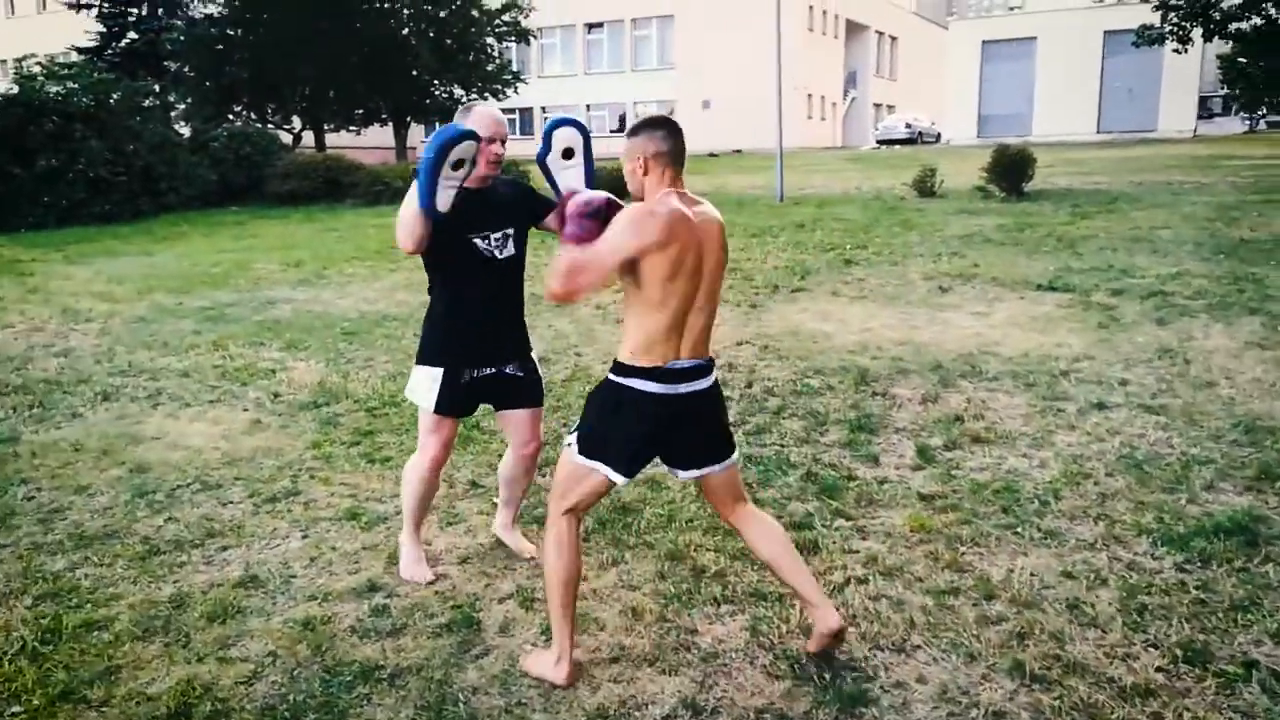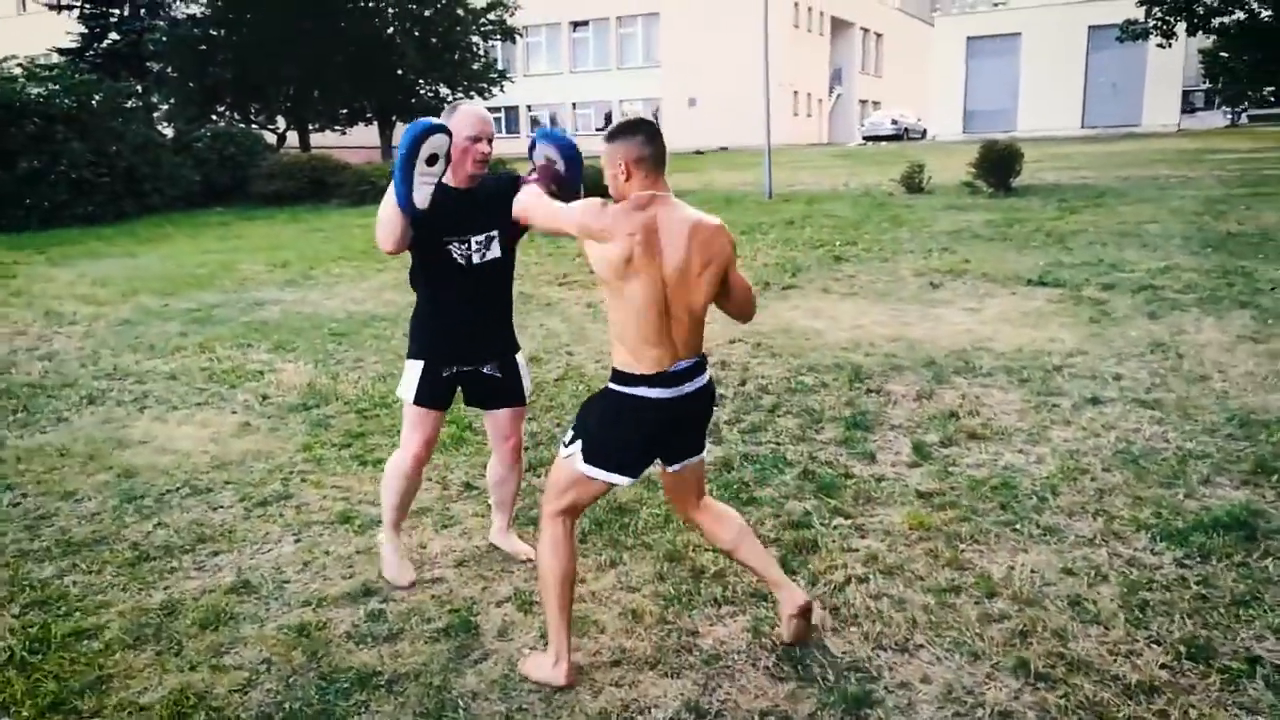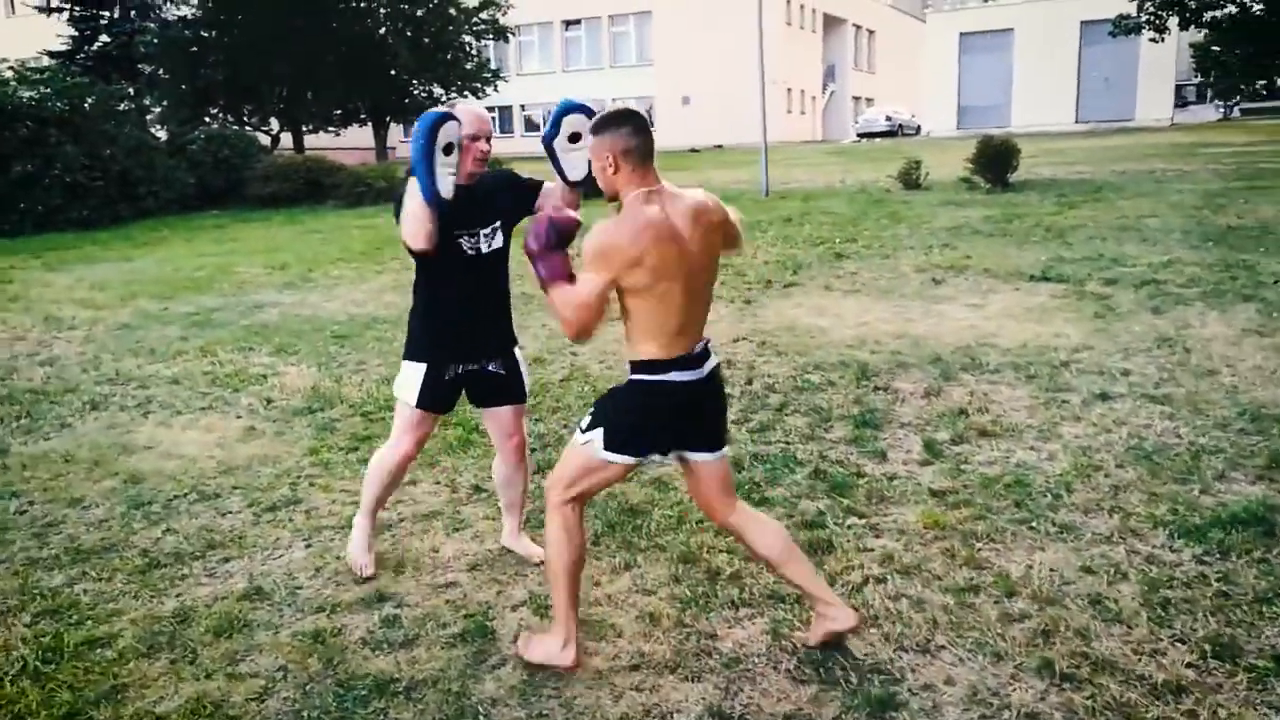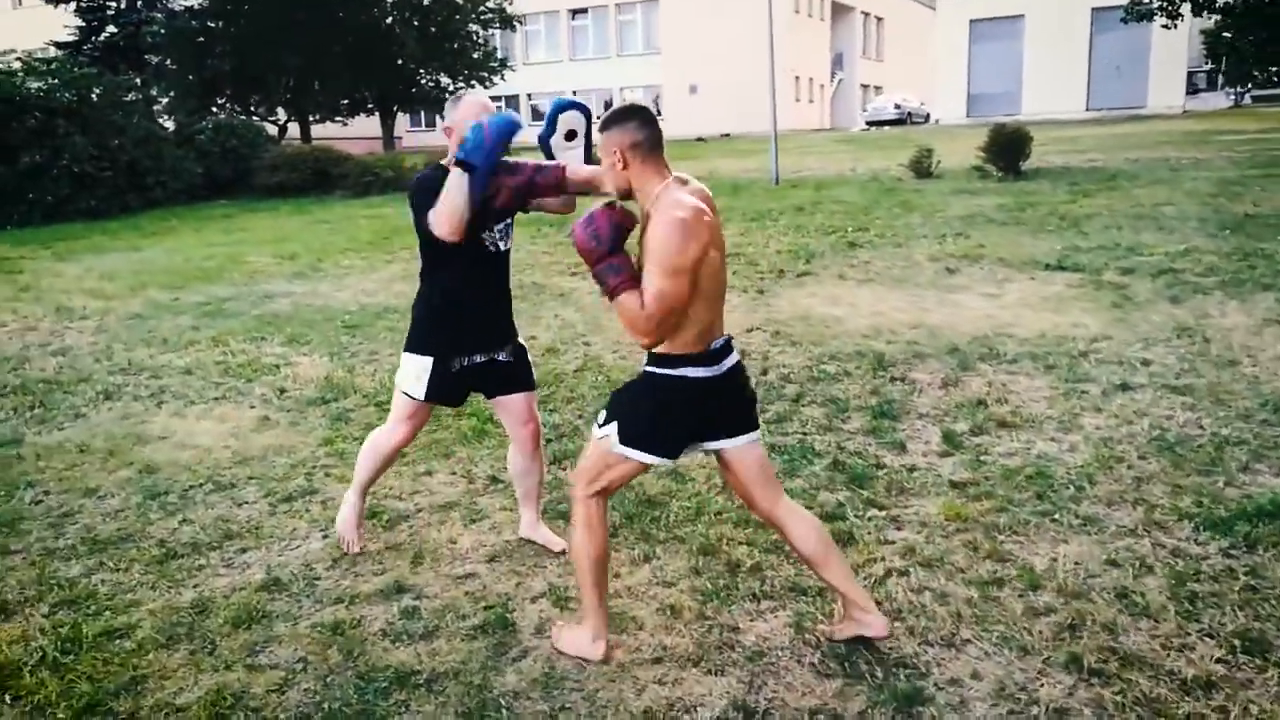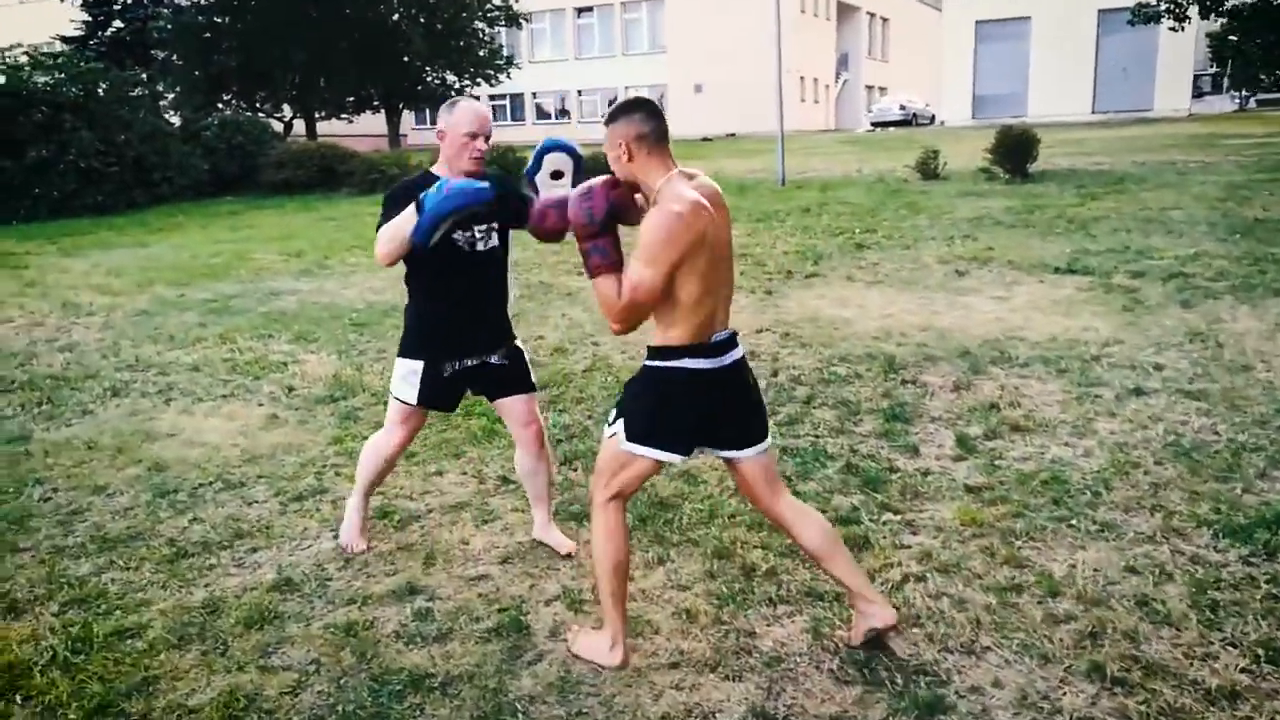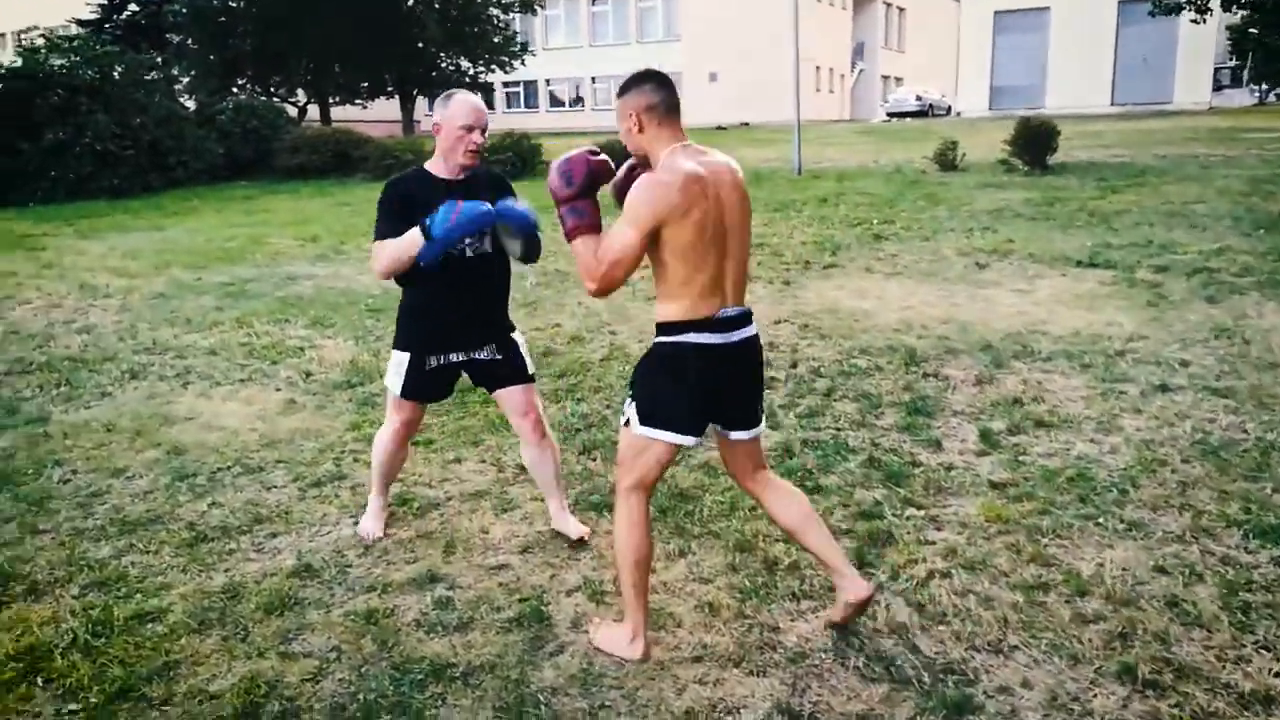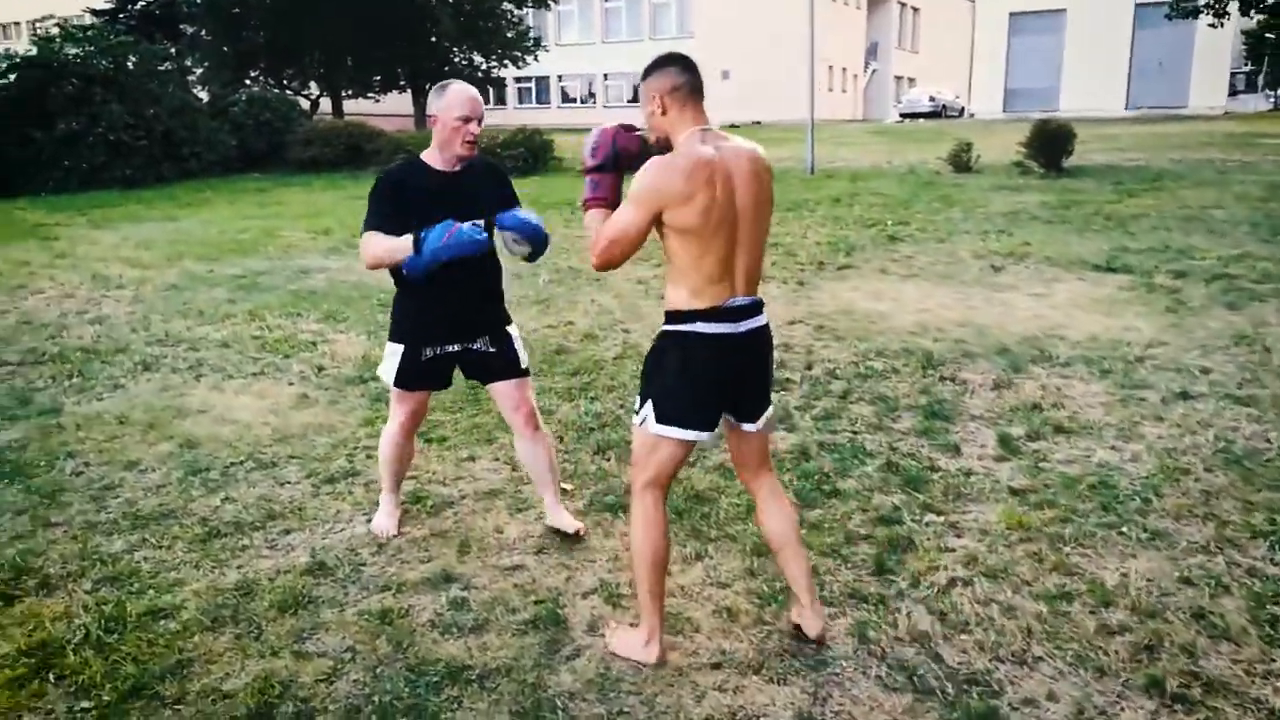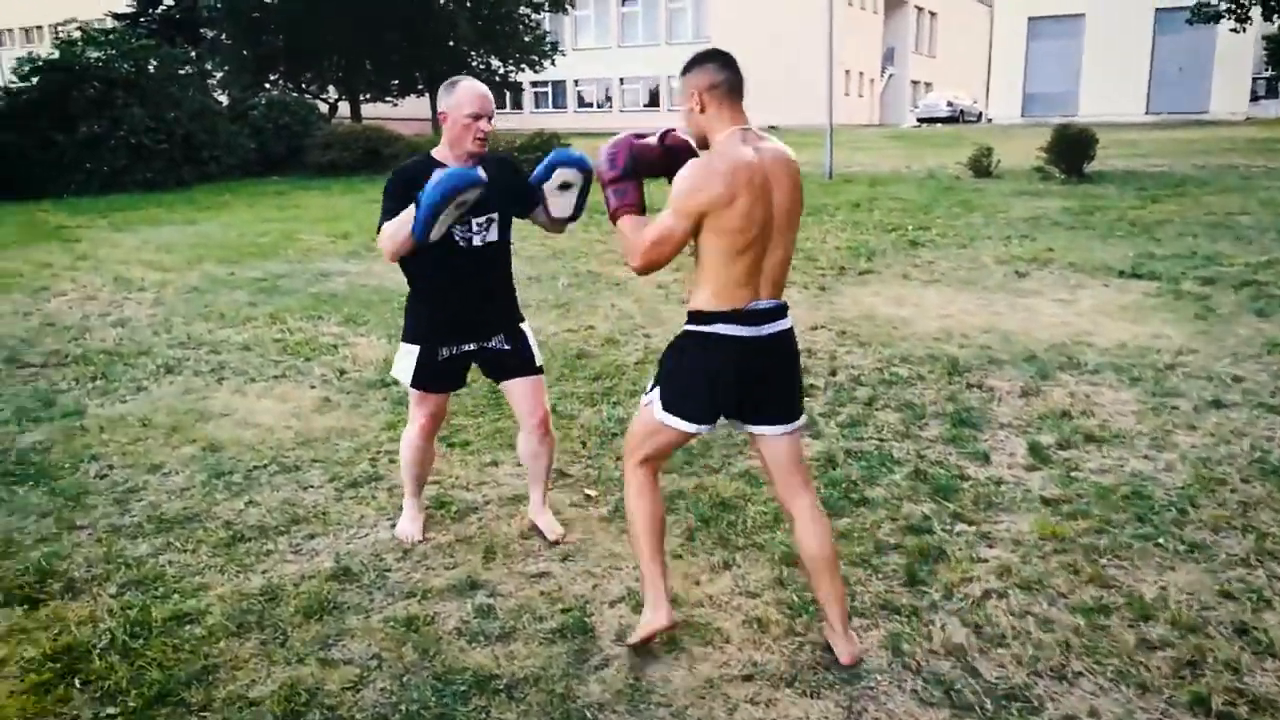
dt=0.1s
person 1, frame 1
left shoulder: (647, 217)
right shoulder: (713, 222)
left elbow: (563, 287)
left hip: (636, 397)
right hip: (698, 392)
left knee: (563, 511)
right knee: (736, 508)
left ankle: (560, 655)
right ankle: (820, 608)
person 1, frame 2
left shoulder: (615, 220)
right shoulder: (713, 231)
left elbow: (526, 208)
right elbow: (744, 310)
left wrist: (536, 180)
left hip: (633, 403)
right hip: (692, 389)
left knee: (556, 511)
right knee: (693, 505)
left ankle: (556, 657)
right ankle: (787, 593)
person 1, frame 3
left shoulder: (626, 231)
right shoulder: (704, 205)
left elbow: (574, 325)
right elbow: (733, 239)
left wrist: (547, 259)
left hip: (651, 391)
right hip: (700, 380)
left knee: (562, 496)
right knee: (726, 509)
left ankle: (561, 640)
right ankle: (830, 608)
person 1, frame 4
left shoulder: (671, 225)
right shoulder: (687, 189)
left elbow: (647, 330)
left wrist: (605, 258)
left hip: (670, 386)
right hip: (721, 374)
left knee: (586, 490)
right knee: (769, 500)
left ankle: (593, 632)
right ankle: (863, 610)
person 1, frame 5
left shoulder: (666, 216)
right shoulder: (702, 190)
left elbow: (621, 316)
left wrist: (595, 237)
left hip: (675, 378)
right hip: (728, 369)
left knee: (607, 496)
right knee: (773, 497)
left ankle: (610, 639)
right ankle: (870, 605)
person 1, frame 6
left shoulder: (658, 185)
right shoulder: (726, 167)
left elbow: (598, 279)
left wrist: (575, 202)
left hip: (683, 356)
right hip: (740, 342)
left knee: (631, 488)
right knee: (755, 475)
left ankle: (631, 633)
right ankle: (847, 579)
person 1, frame 7
left shoulder: (666, 170)
right shoulder: (754, 157)
left elbow: (603, 253)
left wrist: (599, 178)
left hip: (692, 346)
right hip: (750, 335)
left knee: (647, 487)
right knee: (759, 475)
left ankle: (647, 634)
right ankle: (809, 608)
person 1, frame 8
left shoulder: (705, 172)
right shoulder: (785, 160)
left elbow: (642, 258)
left wrist: (620, 186)
left hip: (712, 345)
right hip: (774, 339)
left knee: (639, 461)
right knee: (796, 490)
left ankle: (655, 603)
right ankle: (841, 636)
person 2, frame 1
left shoulder: (516, 194)
left elbow: (567, 225)
right elbow: (409, 242)
left hip: (510, 345)
right hip: (449, 349)
left knee: (527, 444)
right knee: (433, 453)
left ankle: (506, 522)
right ankle: (411, 540)
person 2, frame 2
left shoulder: (504, 189)
right shoulder: (423, 196)
right elbow: (390, 243)
right wrist: (406, 176)
left hip: (495, 344)
right hip: (437, 346)
left knee: (509, 443)
right knee: (415, 448)
left ankle: (501, 529)
right ankle: (390, 537)
person 2, frame 3
left shoulder: (501, 185)
right shoulder: (427, 190)
left elbow: (564, 202)
right elbow: (419, 239)
right wrist: (422, 171)
left hip: (494, 342)
right hip: (437, 345)
left knee: (511, 441)
right knee: (406, 443)
left ankle: (513, 532)
right ankle: (364, 523)
person 2, frame 4
left shoulder: (503, 175)
right shoulder: (433, 183)
left elbow: (564, 203)
right elbow: (449, 230)
left wrist: (564, 159)
right wrist: (466, 164)
left hip: (497, 333)
right hip: (439, 336)
left knee: (527, 429)
right knee: (400, 430)
left ankle: (531, 521)
right ankle: (354, 499)
person 2, frame 5
left shoulder: (495, 189)
right shoulder: (411, 192)
left elbow: (547, 225)
right elbow: (385, 253)
left wrist: (559, 194)
right wrist: (426, 206)
left hip: (494, 339)
right hip: (431, 342)
left knee: (530, 430)
right knee: (398, 436)
left ankle: (543, 522)
right ankle: (356, 506)
person 2, frame 6
left shoulder: (493, 184)
right shoulder: (403, 190)
left elbow: (517, 240)
right elbow: (383, 264)
left wrist: (523, 230)
right wrist: (432, 232)
left hip: (491, 331)
right hip: (426, 334)
left knee: (530, 420)
right knee: (400, 425)
left ankle: (559, 510)
right ankle: (377, 502)
person 2, frame 7
left shoulder: (490, 175)
right shoulder: (398, 181)
left elbow: (517, 228)
right elbow: (370, 254)
left wrist: (526, 234)
right wrist: (422, 244)
left hip: (487, 322)
right hip: (421, 326)
left knee: (524, 414)
right knee: (404, 418)
left ankle: (553, 505)
right ankle: (389, 500)
person 2, frame 8
left shoulder: (504, 170)
right shoulder: (409, 178)
left elbow: (550, 222)
right elbow: (390, 246)
right wrist: (428, 206)
left hip: (500, 320)
right hip: (435, 326)
left knee: (537, 415)
right knee: (425, 420)
left ankle: (538, 504)
right ankle: (412, 505)
